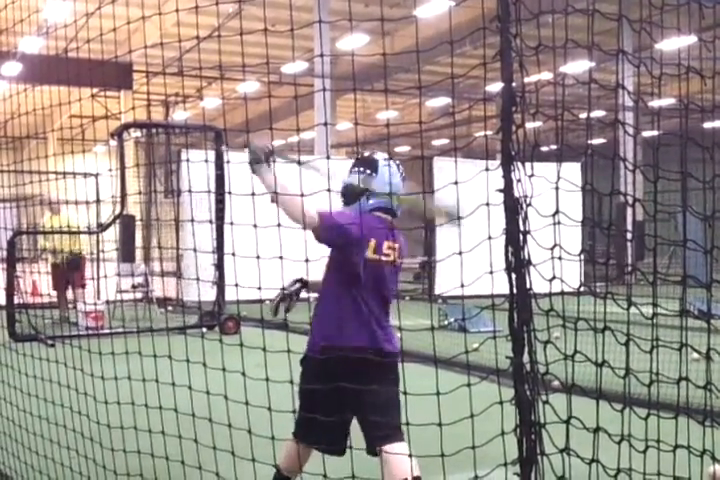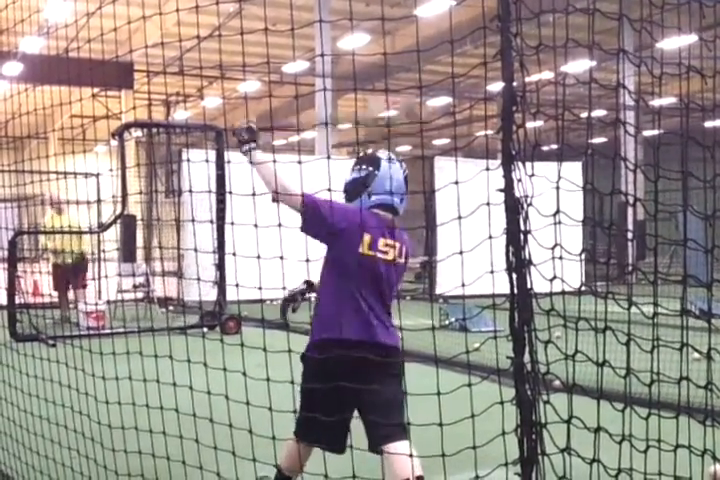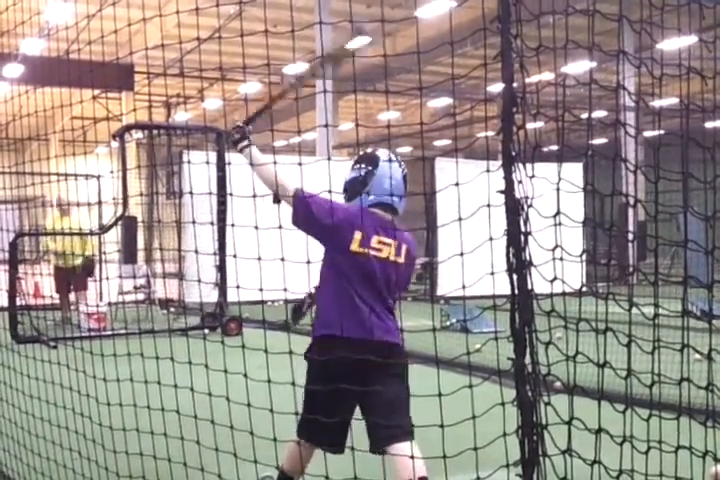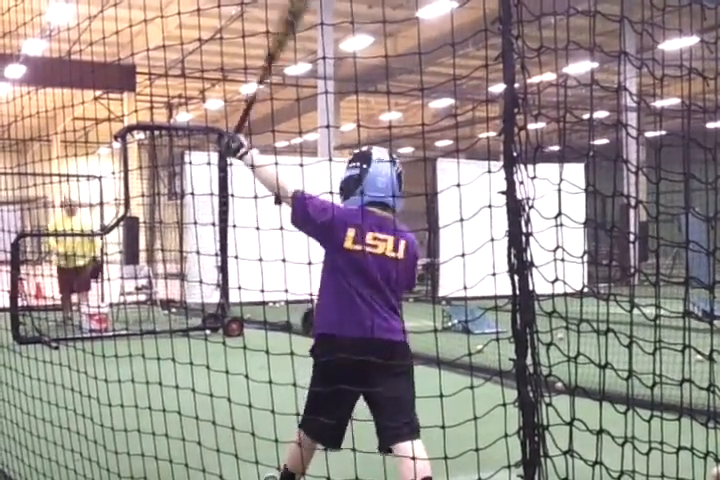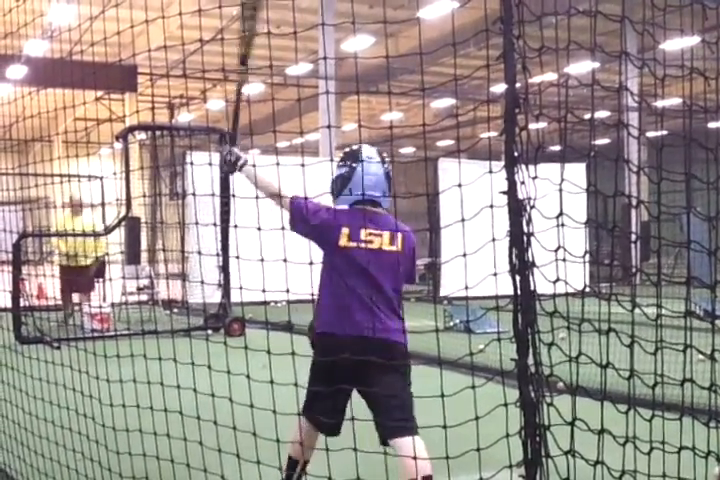
dt=0.1s
person 1, frame 1
left shoulder: (358, 227)
right shoulder: (395, 239)
left elbow: (308, 217)
left wrist: (264, 171)
right wrist: (306, 283)
left hip: (335, 350)
right hip: (380, 353)
left knee: (307, 434)
right knee: (389, 439)
person 1, frame 2
left shoulder: (349, 221)
right shoulder: (401, 242)
left elbow: (292, 197)
left wrist: (251, 150)
right wrist: (317, 287)
left hip: (334, 348)
right hip: (381, 350)
left knee: (307, 433)
right knee: (394, 439)
person 1, frame 3
left shoulder: (342, 220)
right shoulder: (406, 242)
left elbow: (284, 189)
left wrist: (247, 148)
left hip: (336, 345)
right hip: (386, 348)
left knee: (310, 432)
right knee: (399, 437)
person 1, frame 4
left shoulder: (339, 220)
right shoulder: (408, 241)
left elbow: (285, 191)
left wrist: (246, 154)
left hip: (339, 346)
right hip: (391, 348)
left knee: (312, 428)
right knee: (404, 436)
person 1, frame 5
left shoulder: (333, 221)
right shoulder: (403, 234)
left elbow: (281, 197)
left wrist: (245, 167)
left hip: (336, 340)
right hip: (388, 342)
left knee: (314, 416)
right knee: (403, 430)
person 2, frame 1
left shoulder: (70, 217)
right shoulder: (46, 221)
left elbow: (79, 235)
right elbow: (43, 239)
left wrist: (77, 252)
right wrist: (49, 247)
left hip: (73, 259)
right hip: (57, 261)
left knee: (77, 287)
right knee: (60, 290)
right ankle: (64, 315)
person 2, frame 2
left shoulder: (73, 217)
right shoulder: (47, 220)
left elbow: (82, 235)
right elbow: (44, 239)
left wrist: (81, 254)
right wrist: (51, 247)
left hip: (75, 259)
right hip: (58, 261)
left knee: (78, 287)
right knee: (61, 290)
right ankle: (65, 315)
person 2, frame 3
left shoulder: (78, 219)
right shoulder: (51, 221)
left elbow: (87, 238)
right elbow: (47, 238)
left wrist: (88, 256)
right wrist: (55, 249)
left hip: (78, 262)
right hip: (60, 263)
left knee: (80, 290)
right knee: (62, 292)
right ankle: (66, 317)
person 2, frame 4
left shoulder: (84, 220)
right shoulder: (56, 221)
left elbow: (94, 239)
right elbow: (50, 238)
left wrist: (95, 257)
right wrist: (59, 250)
left hip: (82, 263)
right hip: (63, 264)
left knee: (82, 291)
right knee: (65, 292)
right ankle: (67, 316)
person 2, frame 5
left shoulder: (90, 220)
right shoulder: (61, 220)
left elbow: (100, 238)
right elbow: (56, 238)
left wrist: (100, 256)
right wrist: (65, 251)
left hip: (86, 263)
right hip: (66, 263)
left knee: (85, 292)
right knee: (65, 290)
right ankle: (68, 311)
